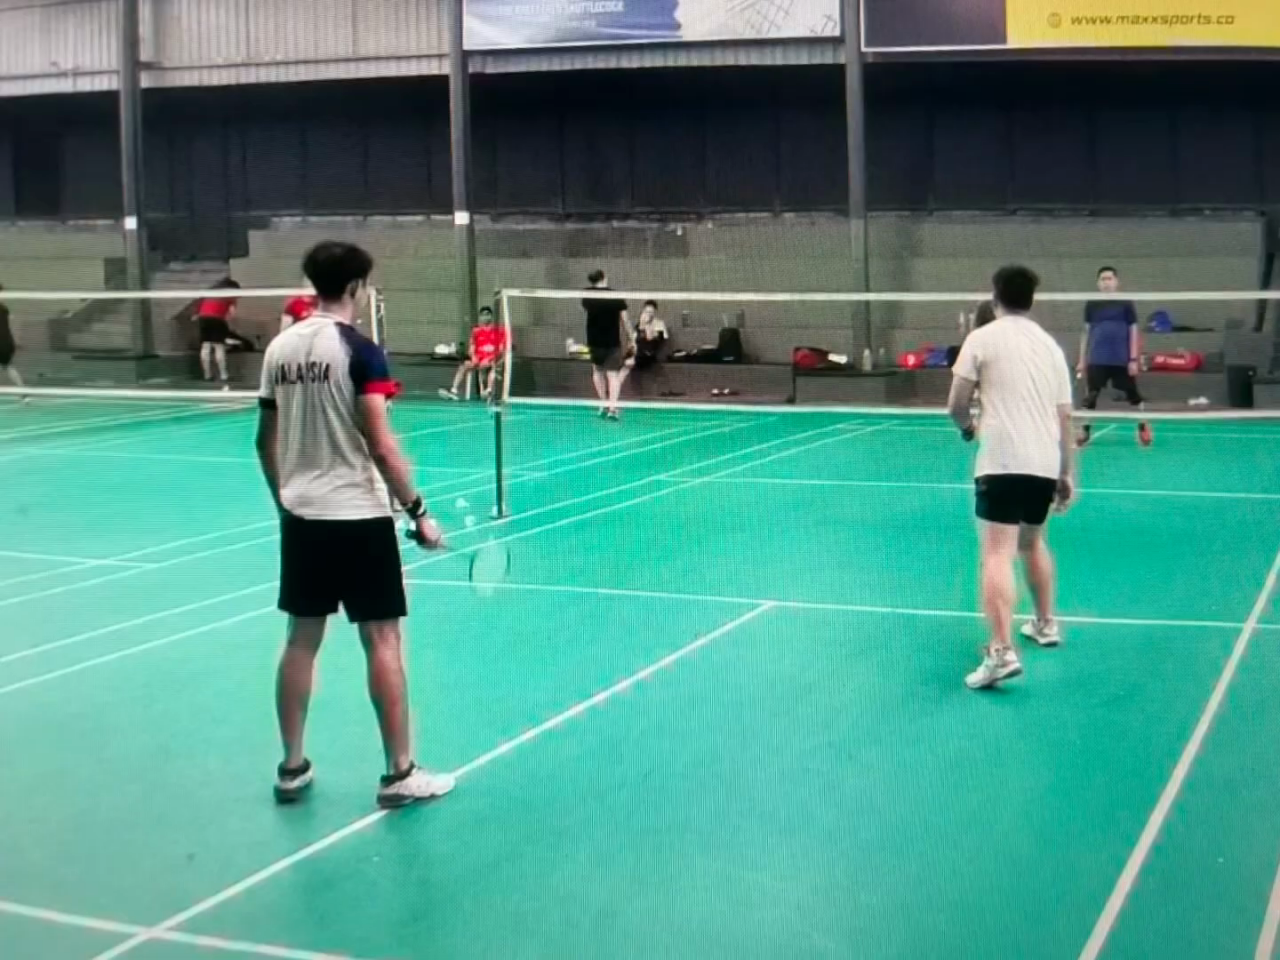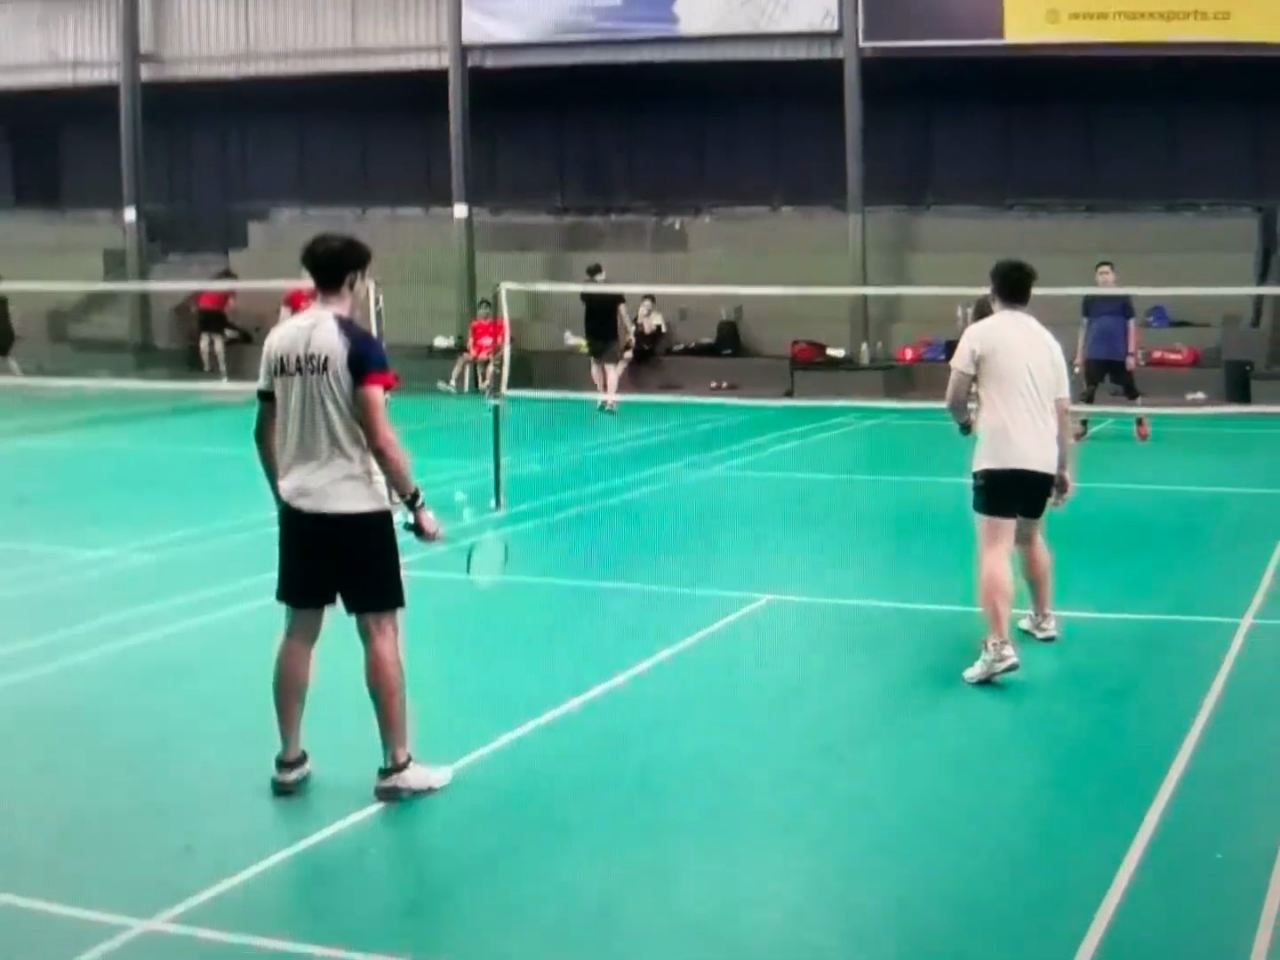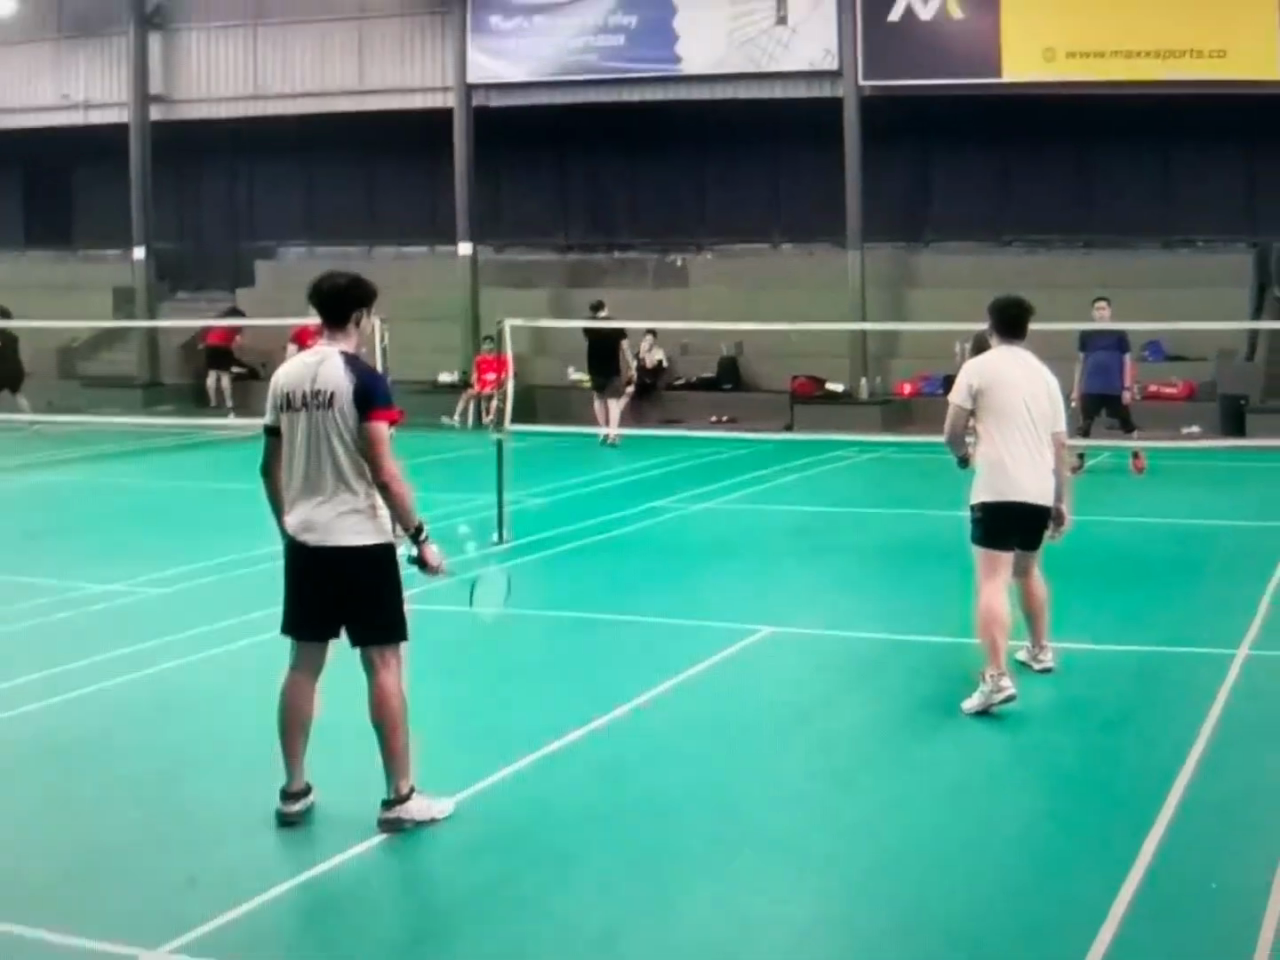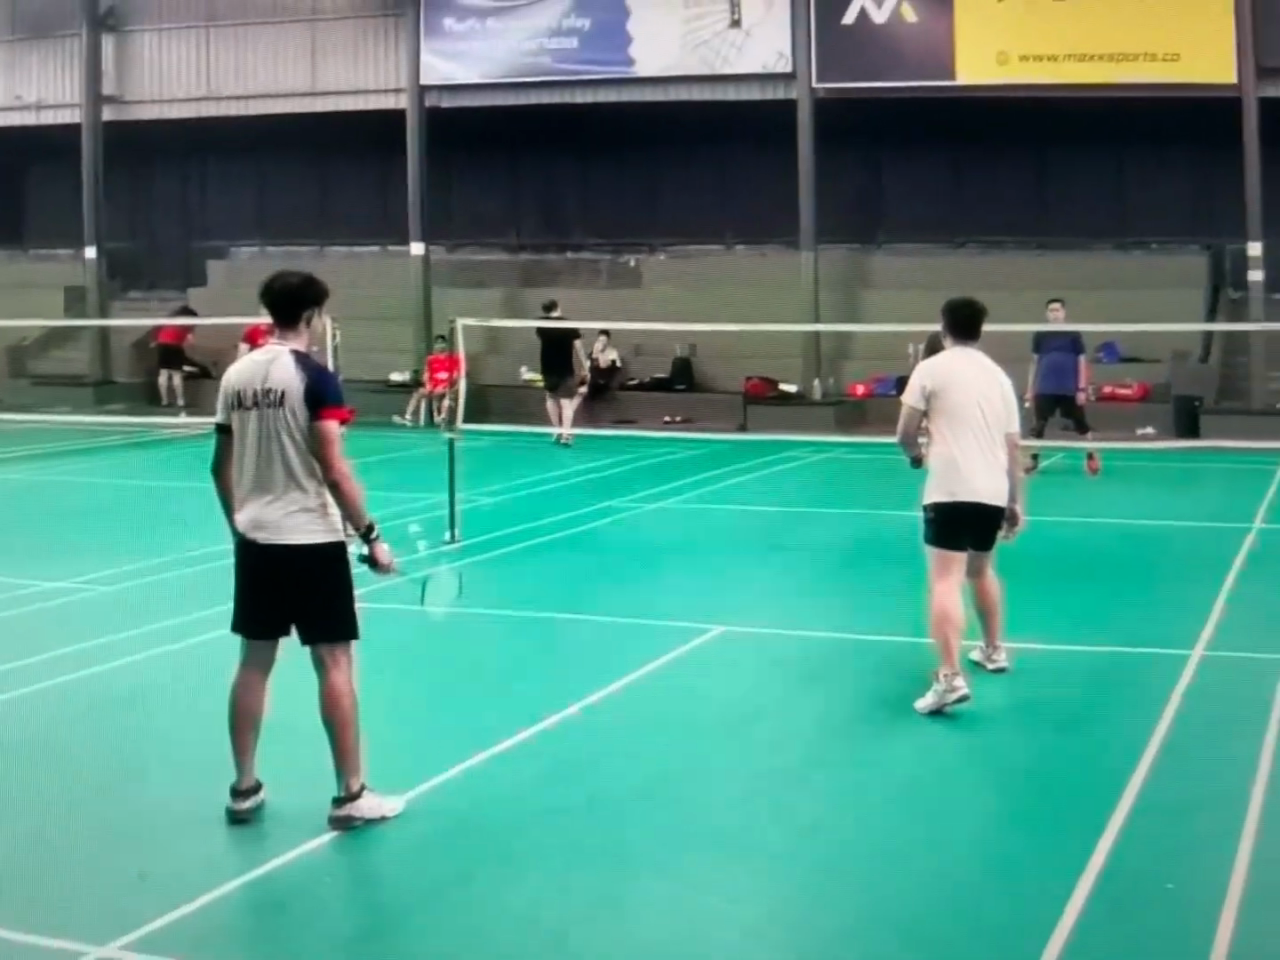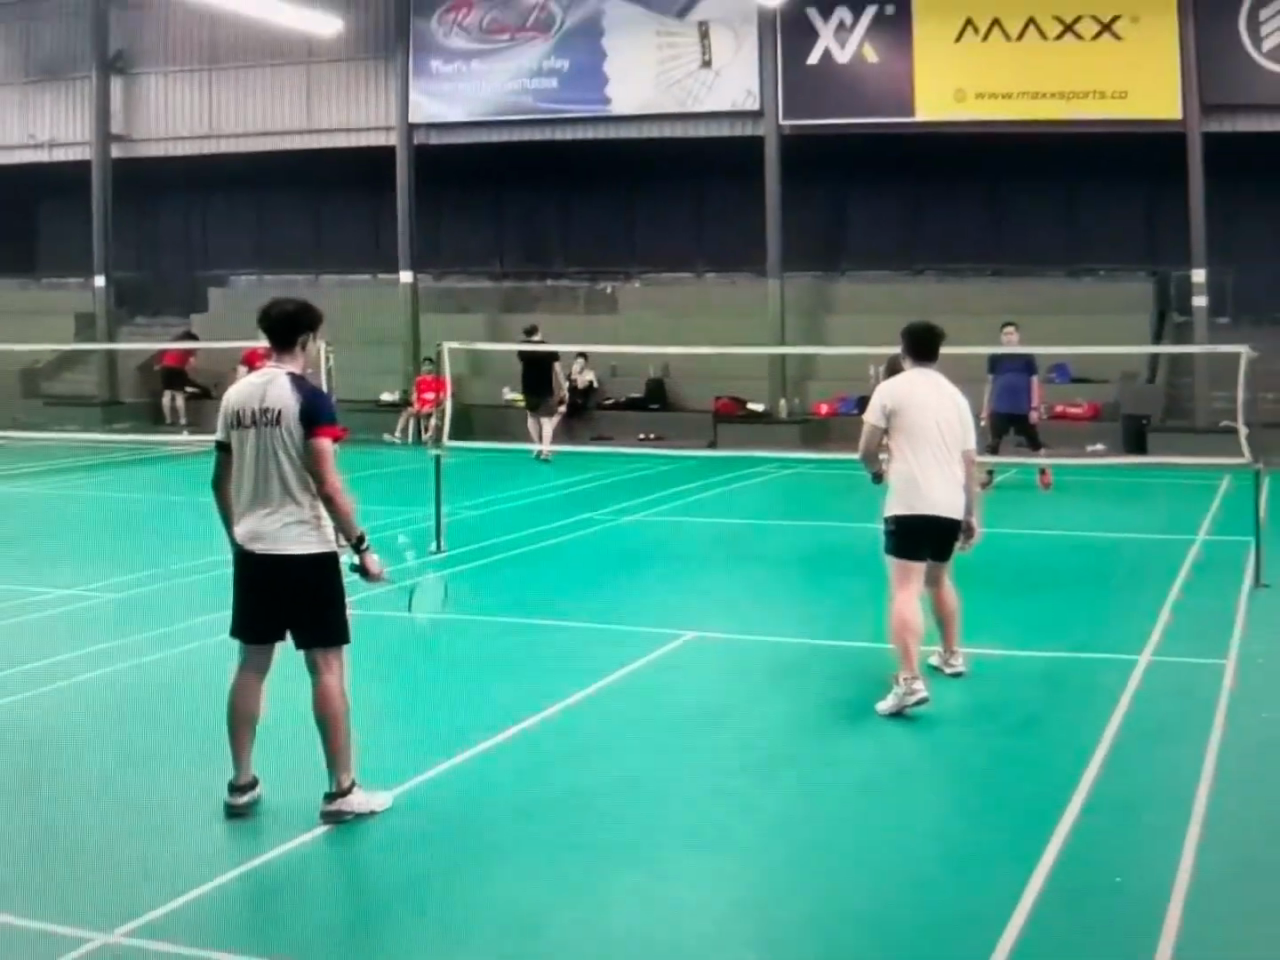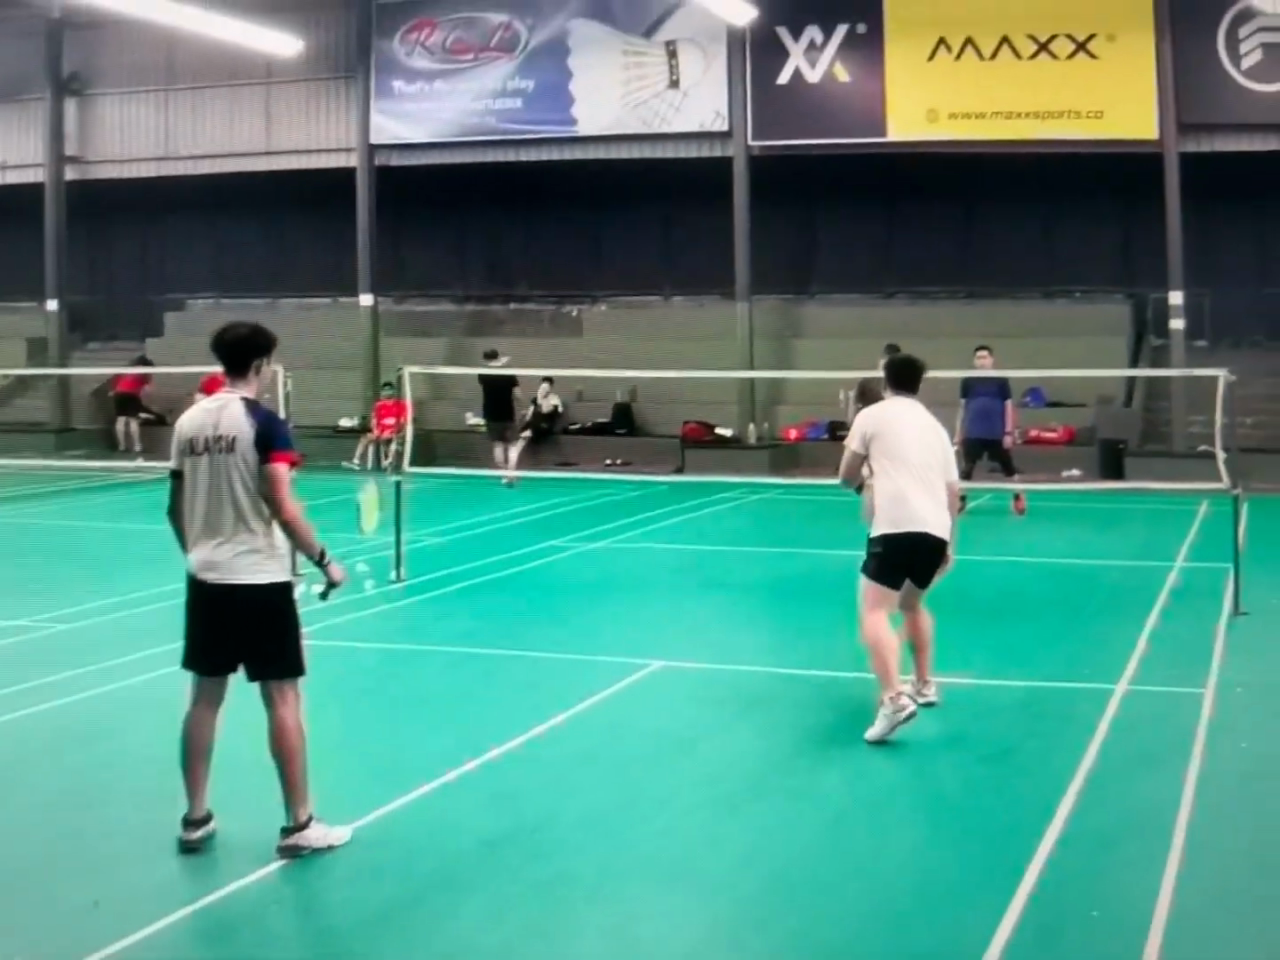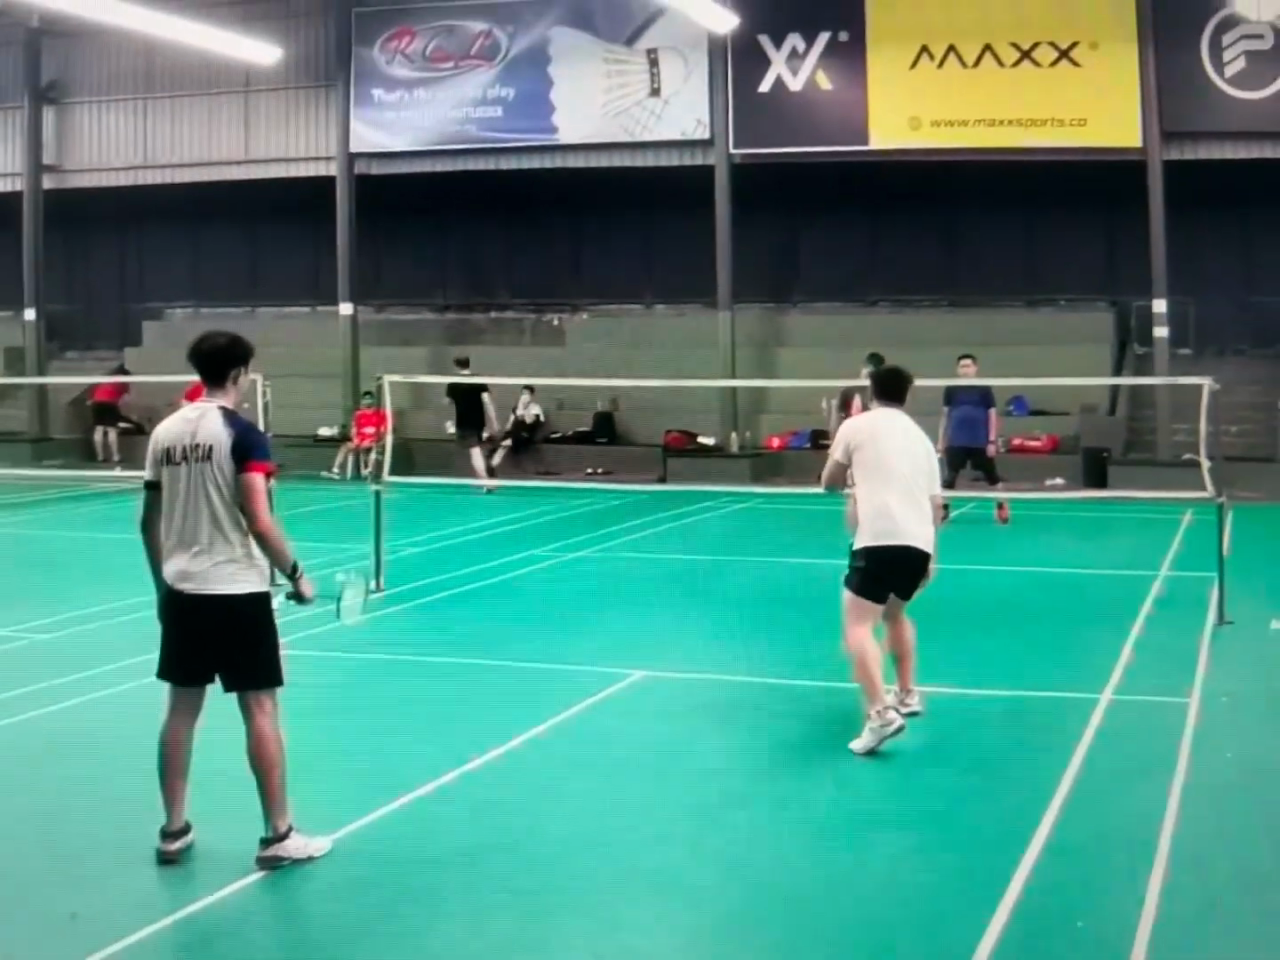
dt=0.3s
person 1, frame 1
left shoulder: (280, 349)
right shoulder: (358, 351)
left elbow: (266, 442)
right elbow: (381, 447)
right wrist: (419, 512)
left hip: (302, 514)
right hip: (357, 516)
left knee: (301, 639)
right knee: (382, 641)
left ankle: (292, 767)
right ankle: (400, 774)
person 1, frame 2
left shoulder: (278, 340)
right shoulder: (357, 343)
left elbow: (264, 433)
right elbow: (379, 439)
right wrist: (416, 504)
left hip: (300, 507)
right hip: (356, 508)
left knee: (299, 631)
right knee: (380, 633)
left ankle: (289, 759)
right ankle: (397, 767)
person 1, frame 3
left shoulder: (285, 376)
right shoulder: (363, 378)
left elbow: (271, 469)
right elbow: (384, 474)
right wrist: (421, 538)
left hip: (306, 541)
right hip: (360, 541)
left knee: (304, 663)
right knee: (384, 666)
left ankle: (294, 791)
right ankle: (400, 798)
person 1, frame 4
left shoulder: (236, 374)
right shoulder: (314, 376)
left elbow: (221, 465)
right elbow: (335, 473)
right wrist: (371, 537)
left hip: (256, 539)
right hip: (311, 540)
left knee: (254, 662)
right knee: (334, 665)
left ankle: (244, 788)
right ankle: (351, 795)
person 1, frame 5
left shoulder: (235, 395)
right shoulder: (308, 398)
left elbow: (221, 482)
right elbow: (328, 487)
right wrist: (362, 548)
left hip: (253, 550)
right hip: (305, 551)
left knee: (251, 665)
right knee: (327, 666)
left ankle: (241, 784)
right ankle: (342, 791)
person 1, frame 6
left shoulder: (188, 422)
right shoulder: (263, 423)
left elbow: (176, 510)
right elbow: (285, 512)
right wrist: (325, 562)
left hip: (206, 579)
right hip: (259, 580)
left knee: (204, 698)
right knee: (282, 699)
left ankle: (195, 819)
right ankle: (298, 825)
person 1, frame 7
left shoulder: (164, 431)
right shoulder: (241, 432)
left elbow: (149, 523)
right elbow: (259, 523)
left wrist: (163, 585)
right wrist: (296, 576)
left hip: (183, 591)
right hip: (237, 591)
left knee: (181, 710)
right knee: (260, 711)
left ankle: (173, 831)
right ankle: (279, 837)
person 2, frame 1
left shoulder: (983, 338)
right shoulder: (1050, 345)
left elbow: (956, 405)
right elbow: (1064, 416)
left wrist: (969, 427)
right wrist: (1066, 472)
left hip: (1002, 463)
right hip: (1044, 464)
left knee: (997, 554)
right knee: (1033, 542)
left ankle: (1002, 653)
right ankle: (1045, 624)
person 2, frame 2
left shoulder: (980, 332)
right shoulder: (1047, 339)
left elbow: (953, 399)
right elbow: (1062, 411)
left wrist: (966, 422)
right wrist: (1064, 468)
left hip: (1000, 458)
right hip: (1042, 459)
left knee: (994, 549)
right knee: (1030, 537)
left ankle: (999, 647)
right ankle: (1043, 619)
person 2, frame 3
left shoulder: (978, 367)
right shoulder: (1044, 374)
left elbow: (952, 433)
right elbow: (1059, 444)
left wrist: (964, 455)
right wrist: (1060, 500)
left hip: (997, 491)
right hip: (1039, 492)
left knee: (992, 581)
right knee: (1028, 569)
left ankle: (997, 678)
right ankle: (1040, 650)
person 2, frame 4
left shoulder: (931, 368)
right shoulder: (998, 375)
left elbow: (904, 434)
right elbow: (1012, 445)
left wrist: (916, 456)
right wrist: (1015, 501)
left hip: (950, 492)
right hip: (993, 493)
left knee: (945, 582)
right knee: (981, 570)
left ankle: (950, 678)
right ankle: (994, 650)
person 2, frame 5
left shoulder: (892, 388)
right shoulder: (955, 395)
left elbow: (866, 451)
right elbow: (969, 461)
left wrist: (878, 471)
right wrist: (970, 514)
left hip: (910, 505)
right hip: (950, 506)
left knee: (905, 590)
right knee: (938, 577)
left ankle: (909, 681)
right ankle: (951, 655)
person 2, frame 6
left shoulder: (873, 415)
right shoulder: (934, 425)
left elbow: (846, 476)
right elbow: (952, 491)
left wrist: (863, 482)
right wrist: (946, 544)
left hip: (897, 528)
right hip: (935, 529)
left knee: (873, 612)
right knee: (912, 603)
left ankle: (894, 700)
right ankle: (923, 684)
person 2, frame 7
left shoulder: (856, 425)
right shoulder: (920, 436)
left elbow: (830, 483)
right elbow: (935, 503)
right wrist: (928, 557)
left hip: (880, 540)
right hip: (919, 542)
left knee: (857, 625)
right knee: (895, 613)
left ankle: (880, 713)
right ankle: (907, 695)
